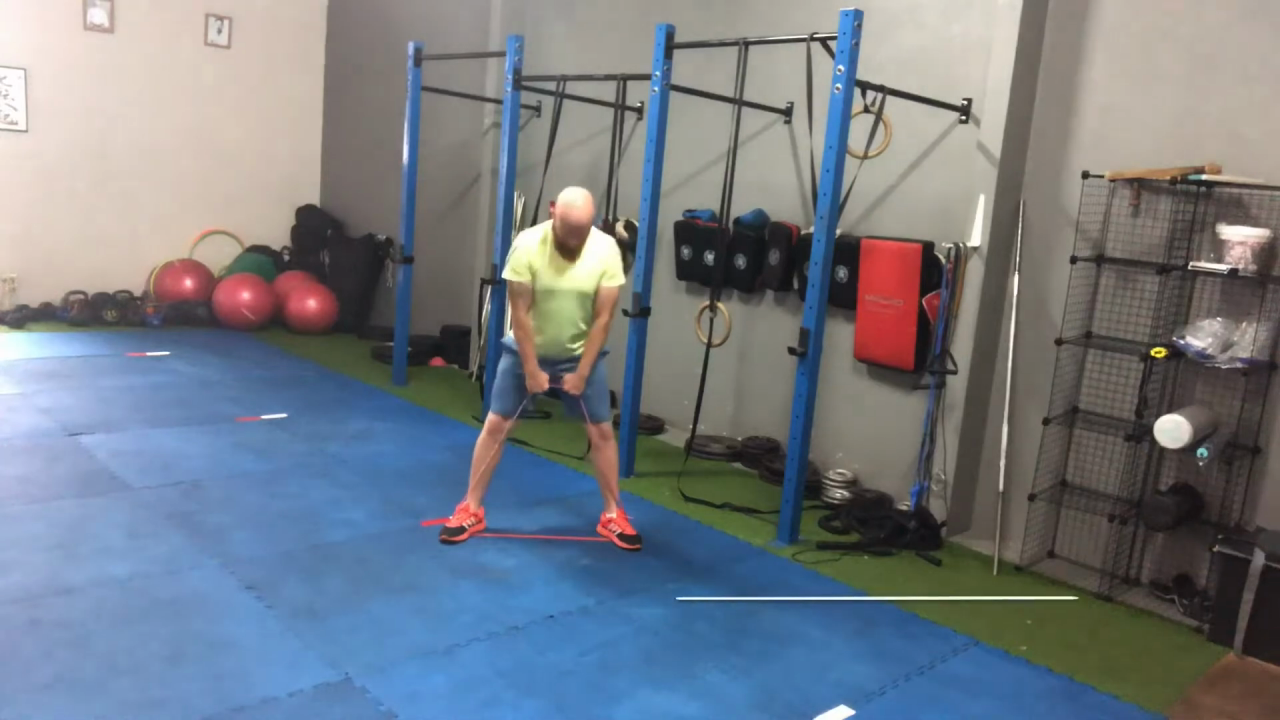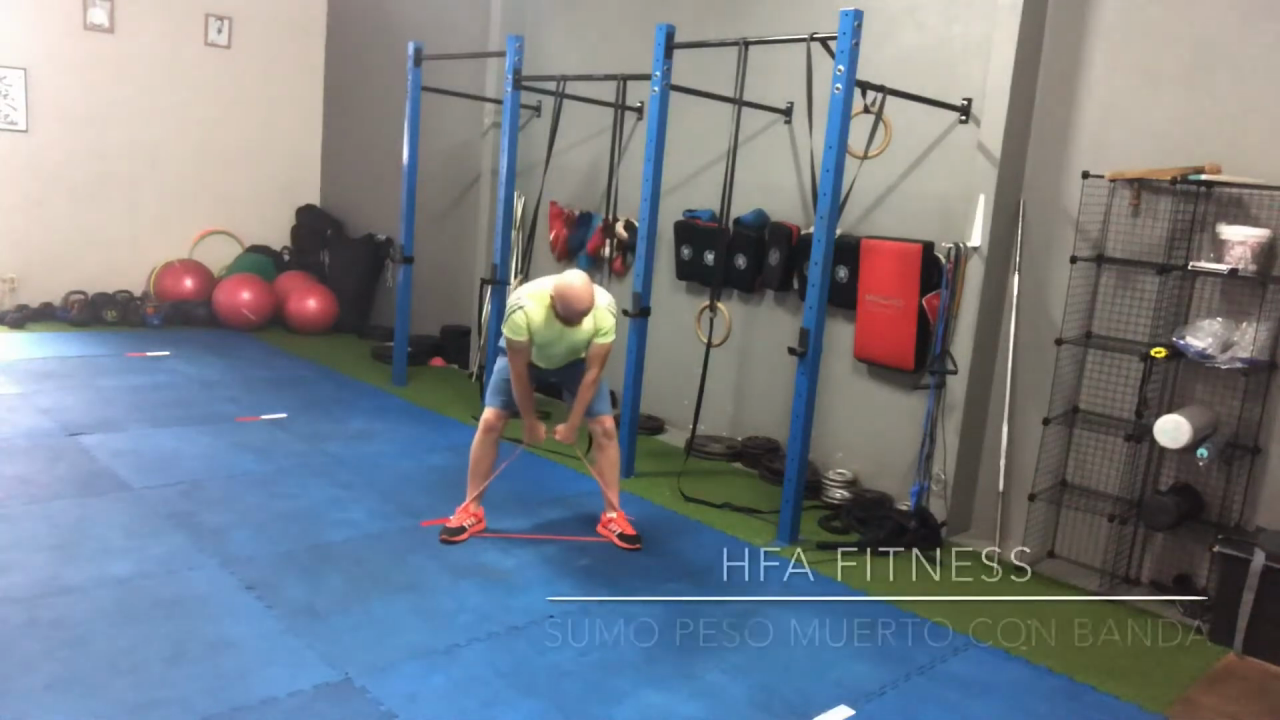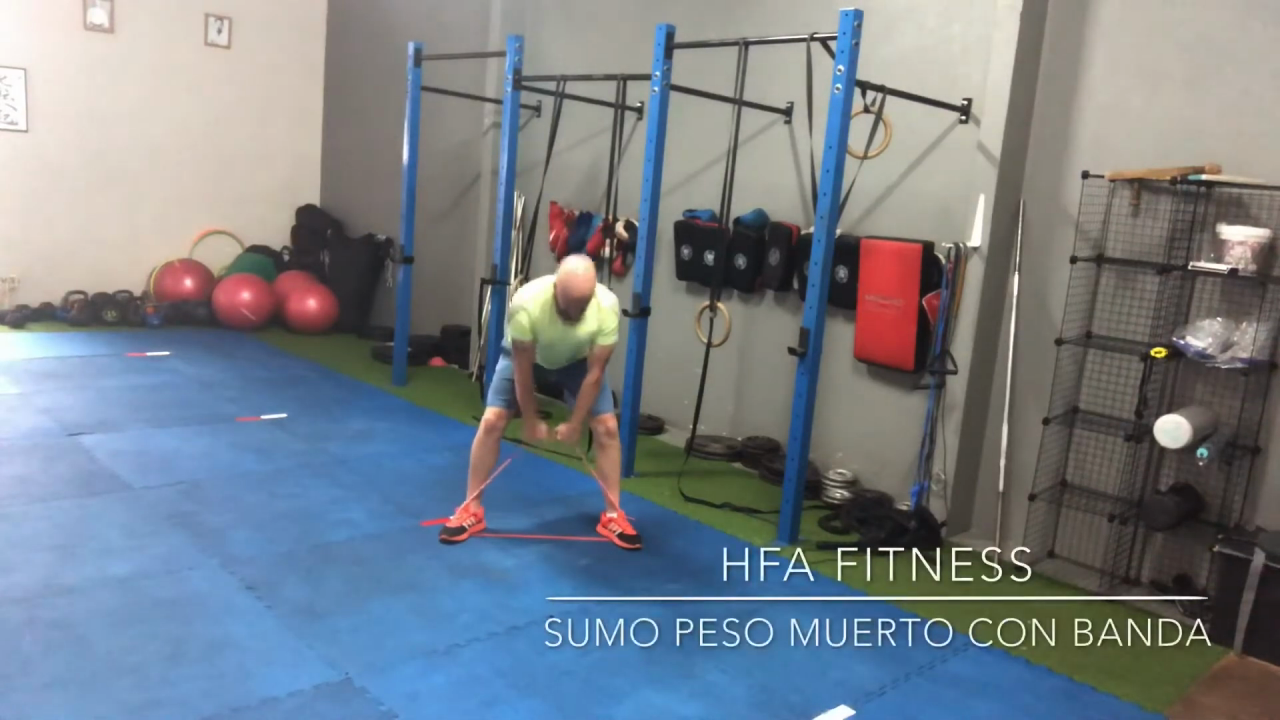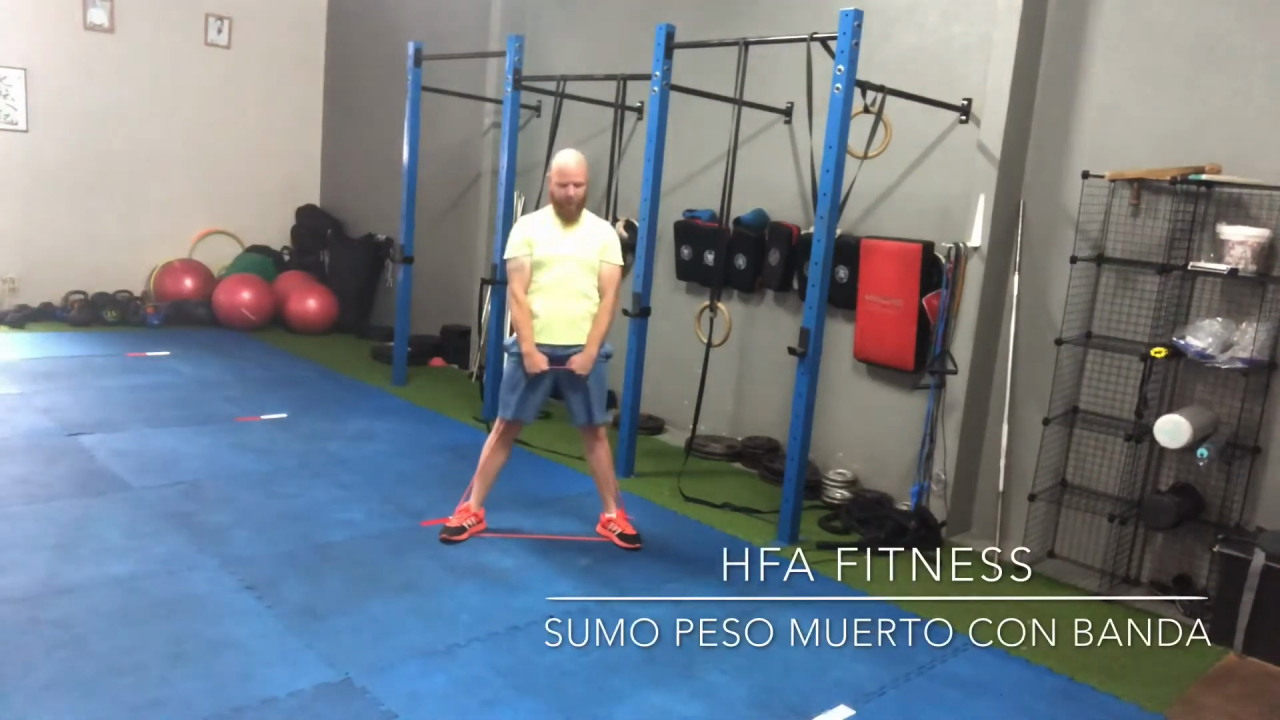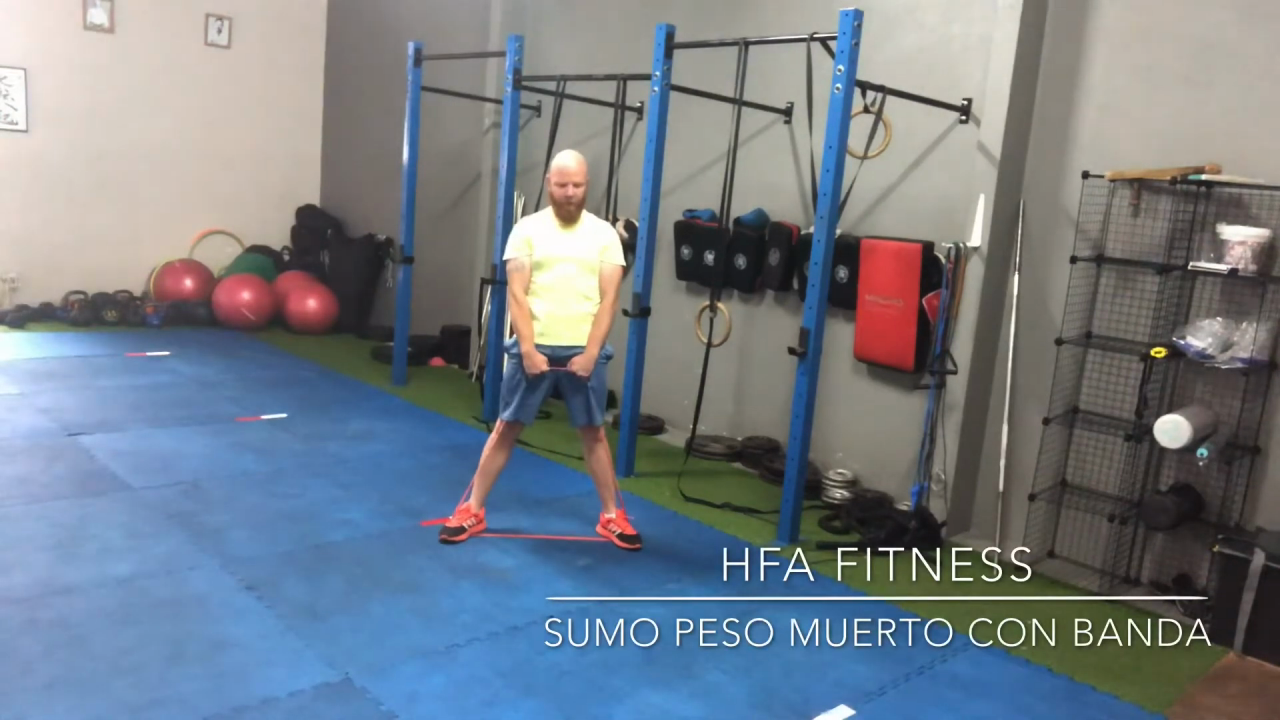
dt=1s
person 1, frame 1
left shoulder: (607, 250)
right shoulder: (527, 246)
left elbow: (603, 318)
right elbow: (520, 314)
left wrist: (582, 372)
right wrist: (531, 369)
left hip: (580, 354)
right hip: (526, 349)
left knee: (601, 430)
right knee: (496, 424)
left ankle: (612, 515)
right ankle: (471, 509)
person 1, frame 2
left shoulder: (605, 308)
right shoulder: (522, 304)
left elbow: (593, 371)
right elbow: (518, 369)
left wrist: (573, 424)
right wrist: (530, 422)
left hip: (575, 360)
right hip: (523, 356)
left knee: (605, 427)
right knee: (490, 422)
left ankle: (612, 516)
right ankle: (471, 510)
person 1, frame 3
left shoulder: (607, 307)
right shoulder: (526, 303)
left elbow: (595, 373)
right elbow: (523, 370)
left wrist: (574, 424)
right wrist: (531, 421)
left hip: (578, 360)
right hip: (523, 352)
left knee: (607, 428)
right knee: (492, 422)
left ankle: (613, 516)
right ankle: (471, 510)
person 1, frame 4
left shoulder: (603, 232)
right shoulder: (528, 227)
left elbow: (608, 297)
right elbow: (517, 293)
left wrist: (589, 352)
right wrist: (529, 349)
left hip: (584, 350)
right hip: (534, 347)
left knee: (595, 432)
right knee: (506, 427)
left ankle: (612, 515)
right ankle: (472, 510)
person 1, frame 5
left shoulder: (604, 233)
right shoulder: (528, 228)
left elbow: (609, 298)
right elbow: (516, 294)
left wrist: (590, 352)
right wrist: (528, 350)
left hip: (585, 351)
right hip: (534, 348)
left knee: (593, 432)
right knee: (507, 428)
left ankle: (612, 516)
right ankle: (472, 510)
